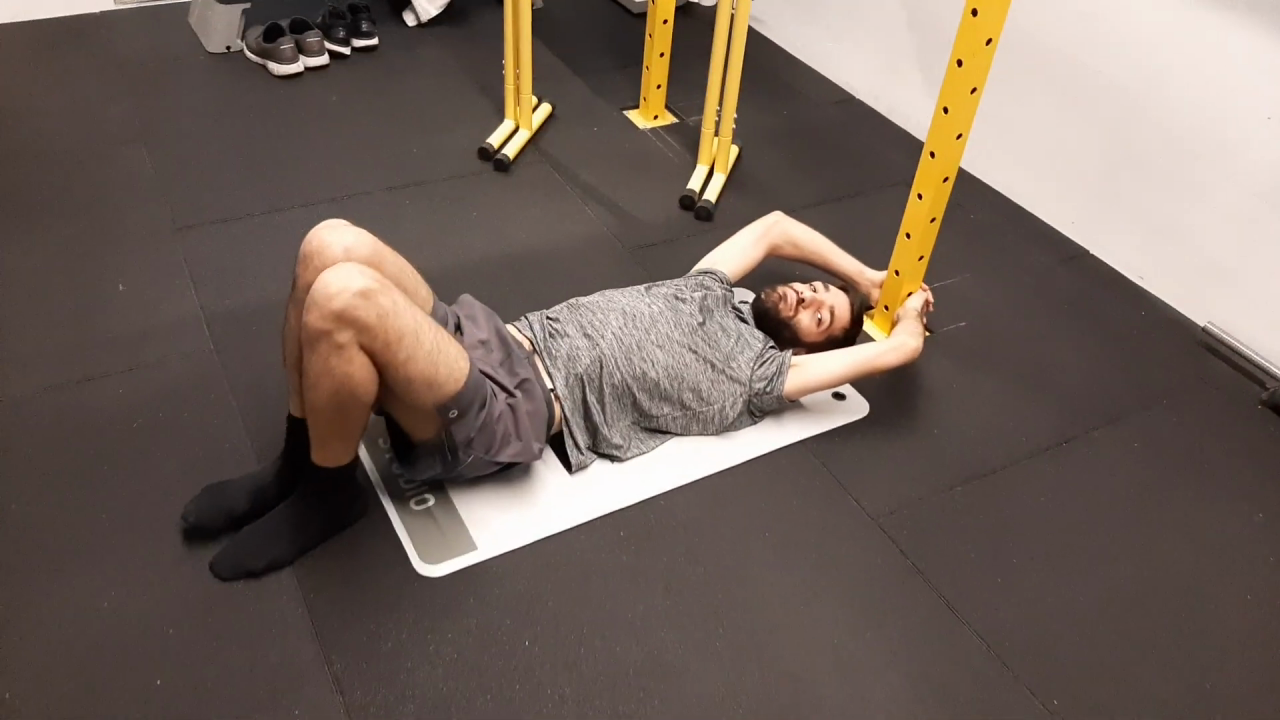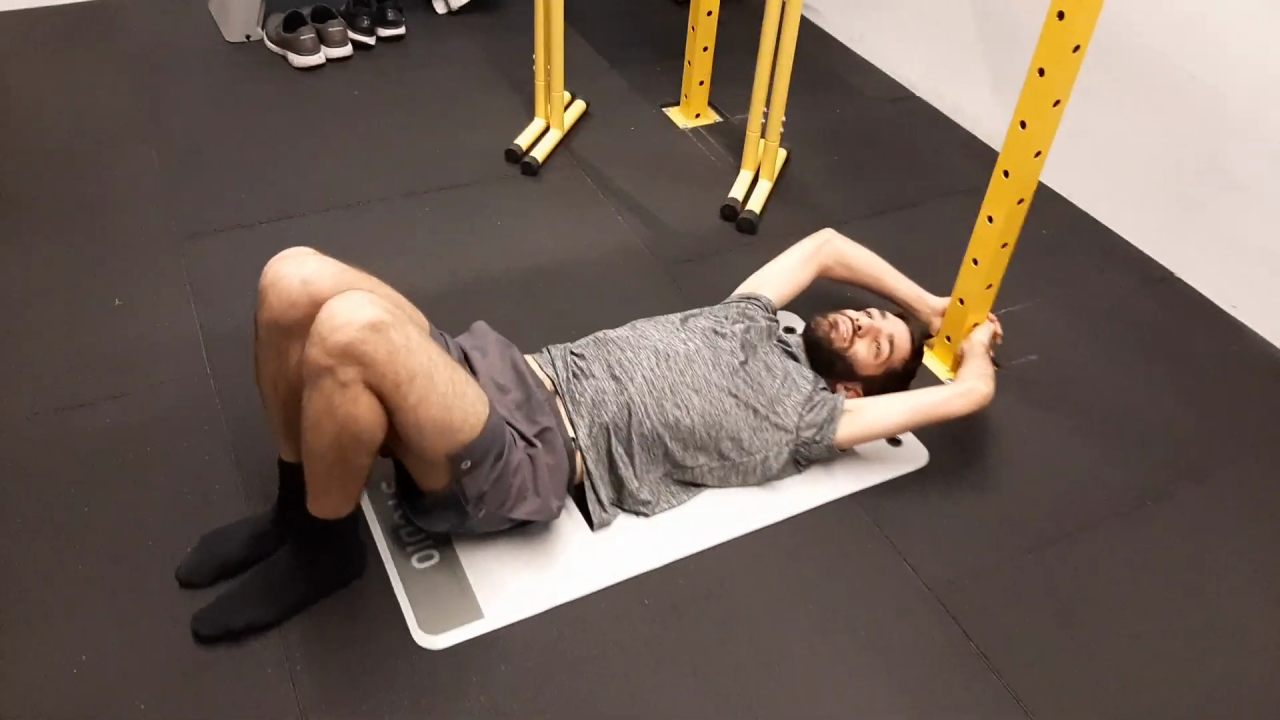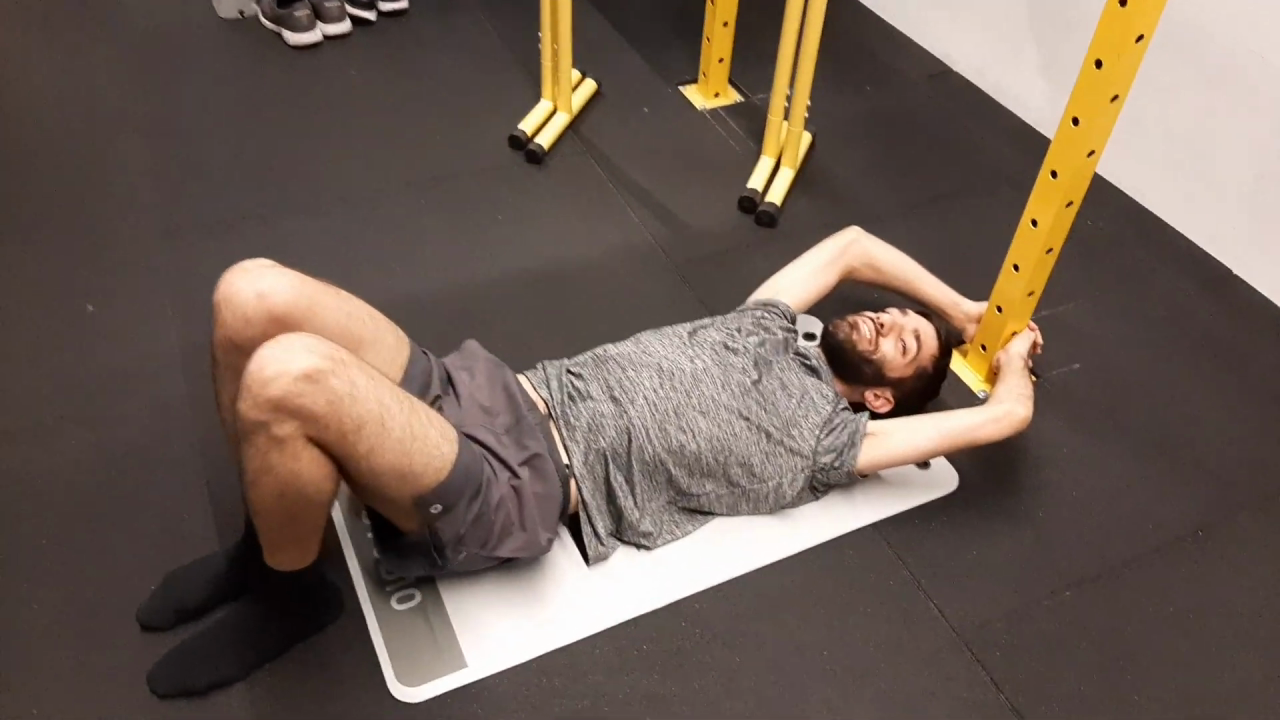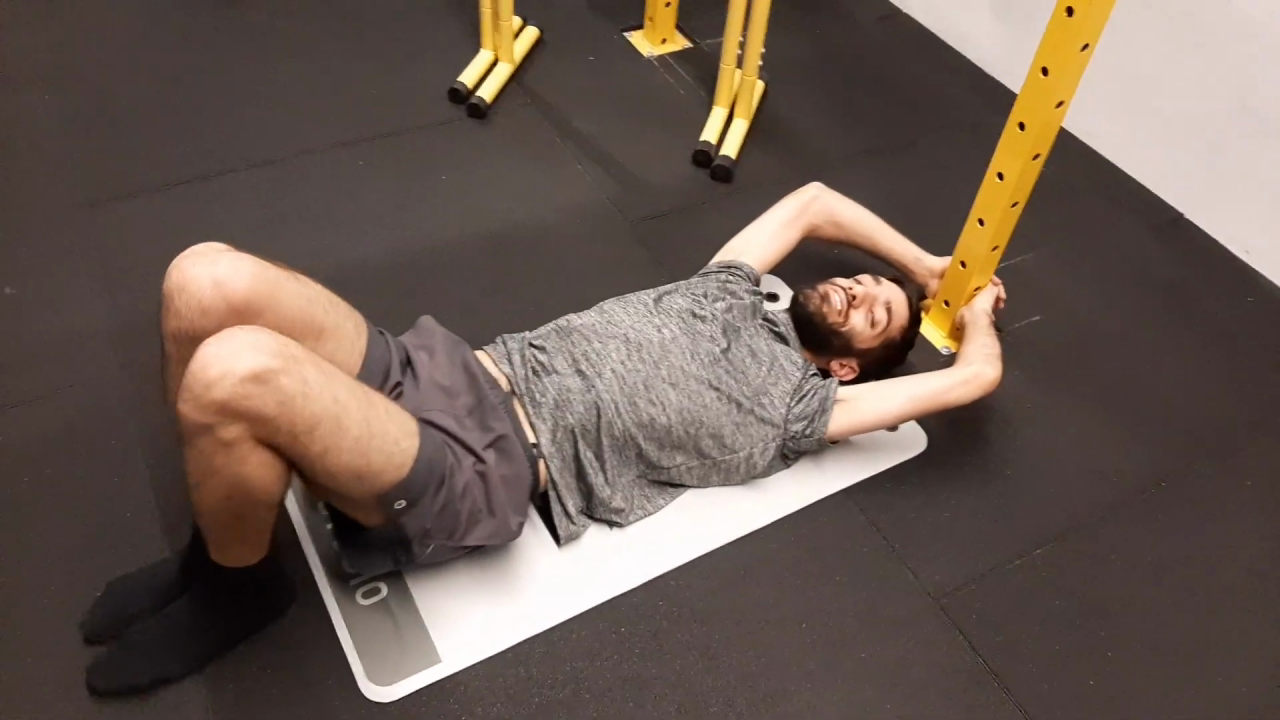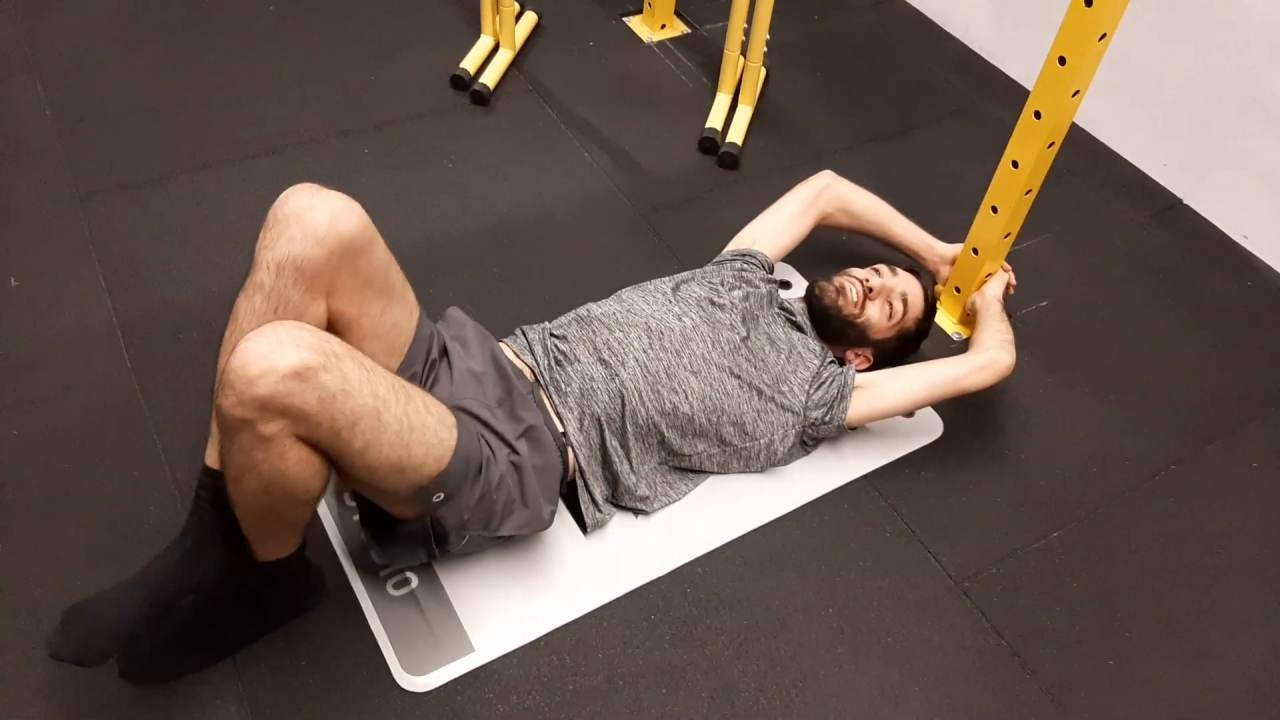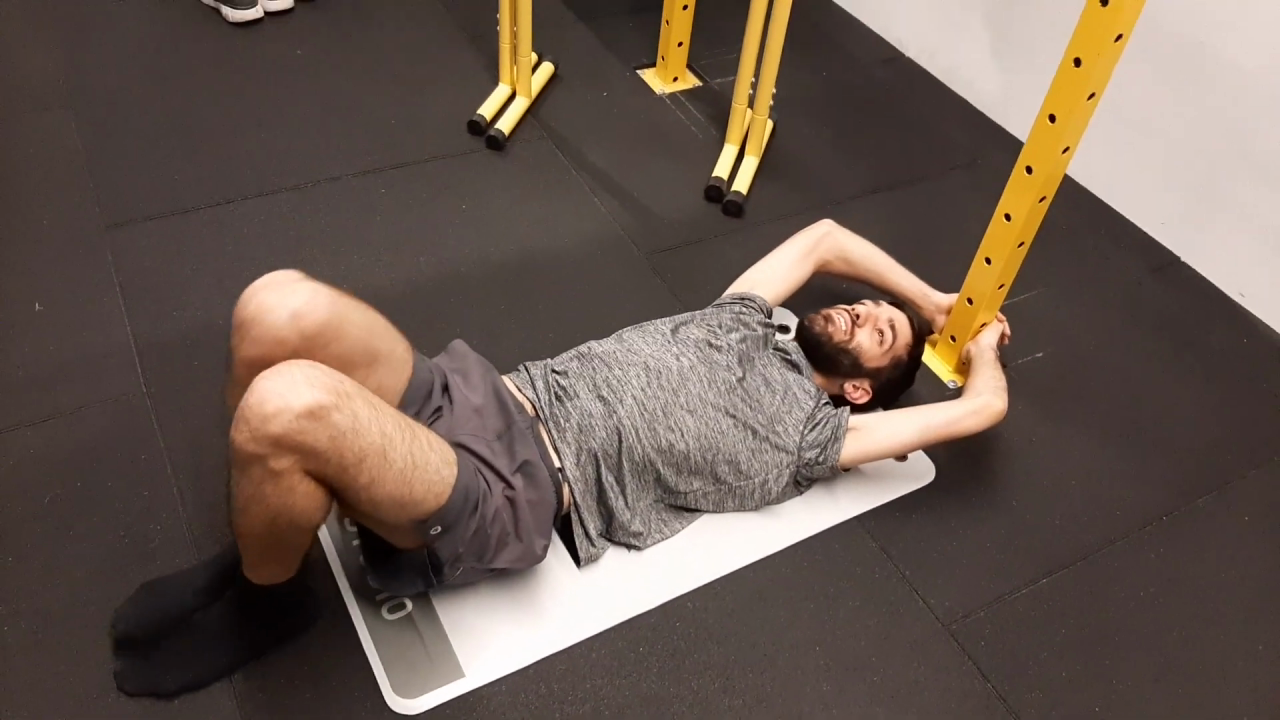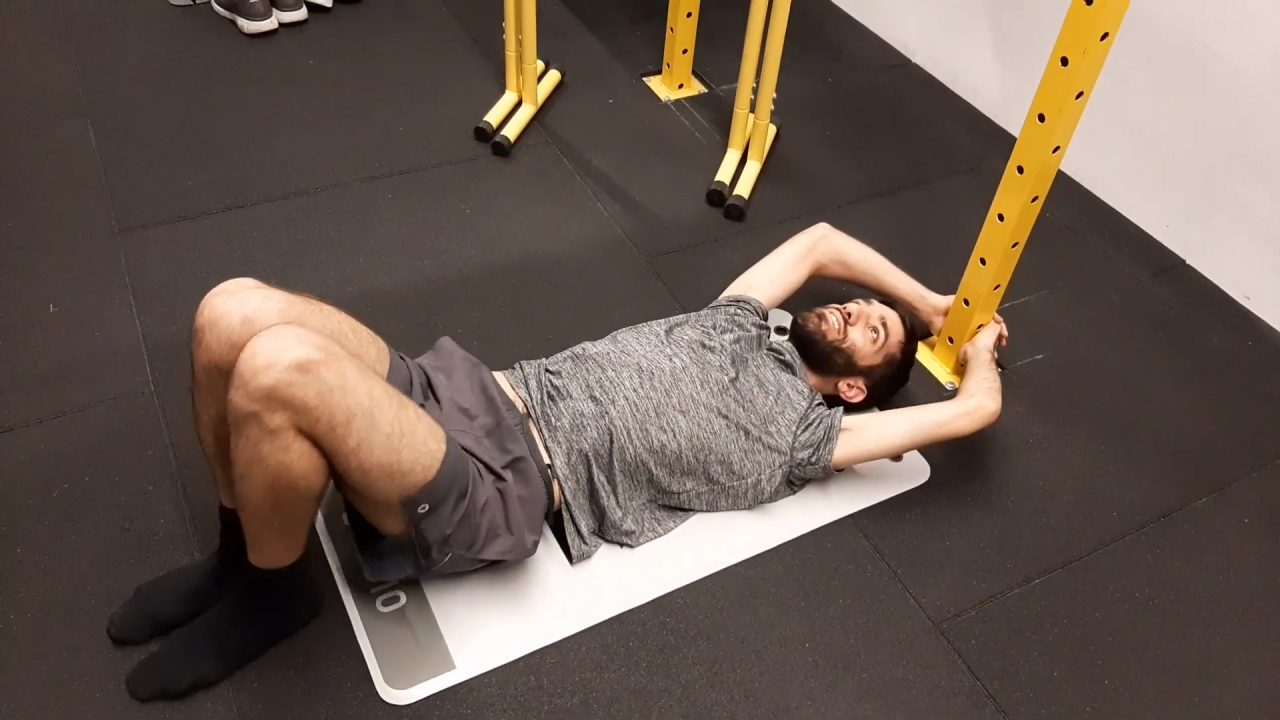
dt=0.5s
person 1, frame 1
left shoulder: (759, 376)
right shoulder: (711, 295)
left elbow: (898, 348)
right elbow: (774, 227)
right wrist: (870, 278)
left hip: (503, 414)
right hip: (497, 341)
left knee: (343, 298)
right knee: (334, 246)
left ankle: (327, 491)
right ankle: (297, 461)
person 1, frame 2
left shoulder: (810, 419)
right shoulder: (752, 322)
left elbow: (969, 393)
right elbow: (826, 243)
right wrist: (931, 304)
left hip: (521, 460)
right hip: (509, 374)
left knee: (347, 329)
right knee: (295, 281)
left ankle: (321, 547)
right ankle: (297, 504)
person 1, frame 3
left shoulder: (831, 438)
right shoulder: (768, 332)
left elbow: (1004, 415)
right elbow: (852, 244)
right wrist: (967, 308)
left hip: (514, 490)
right hip: (501, 396)
left knee: (288, 378)
right knee: (252, 296)
left ankle: (288, 594)
right ankle: (263, 545)
person 1, frame 4
left shoulder: (801, 406)
right shoulder: (731, 294)
left elbow: (972, 375)
right elbow: (814, 198)
right wrist: (926, 262)
left hip: (482, 475)
right hip: (455, 372)
left knee: (234, 375)
right knee: (211, 282)
left ankle: (236, 590)
right ankle: (213, 547)
person 1, frame 5
left shoulder: (819, 392)
right shoulder: (745, 284)
left elbow: (987, 361)
right elbow: (826, 186)
right wrist: (937, 247)
left hip: (513, 463)
right hip: (483, 364)
left knee: (274, 371)
right knee: (316, 221)
left ankle: (271, 580)
right ankle: (211, 542)
person 1, frame 6
left shoulder: (814, 435)
right shoulder: (744, 326)
left elbow: (979, 408)
right elbow: (824, 237)
right wrist: (935, 298)
left hip: (509, 497)
right hip: (485, 399)
left knee: (288, 407)
right knee: (279, 311)
left ankle: (263, 602)
right ankle: (249, 555)
person 1, frame 7
left shoulder: (805, 434)
right shoulder: (738, 329)
left elbow: (973, 409)
right elbow: (821, 238)
right wrist: (934, 299)
left hip: (497, 493)
right hip: (475, 395)
left knee: (280, 367)
right knee: (235, 316)
left ankle: (266, 593)
right ankle: (239, 547)
